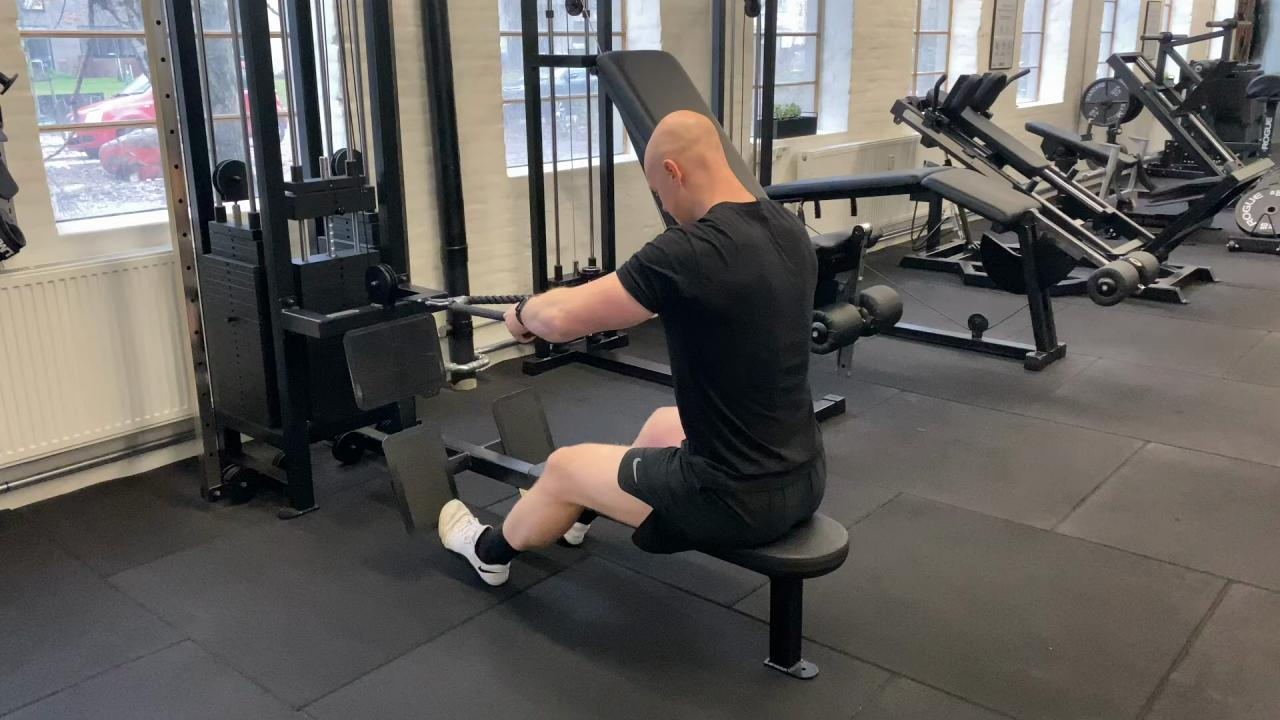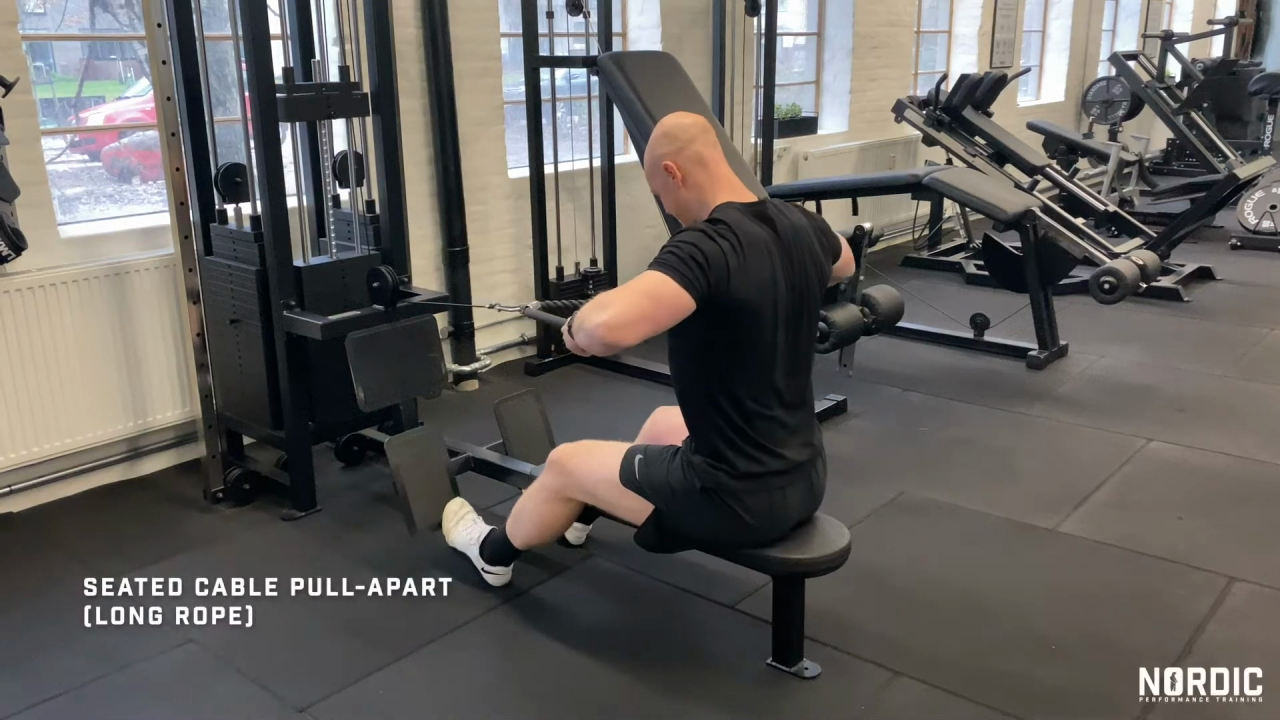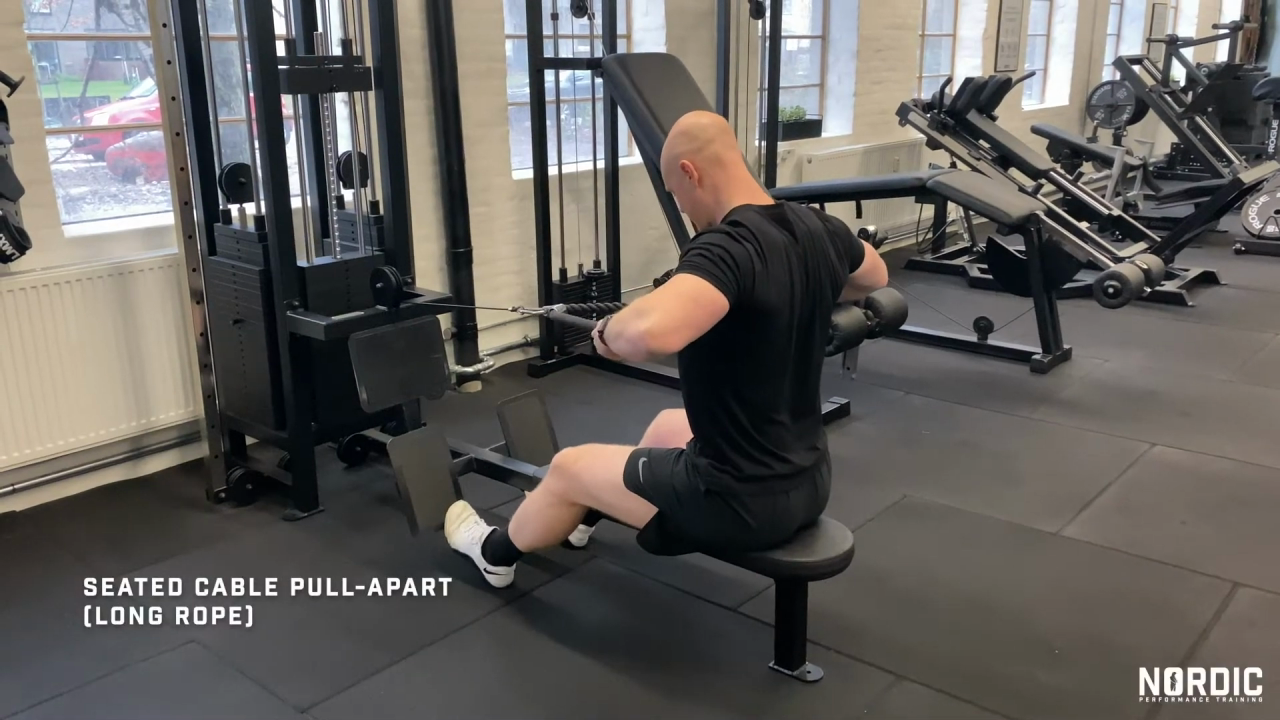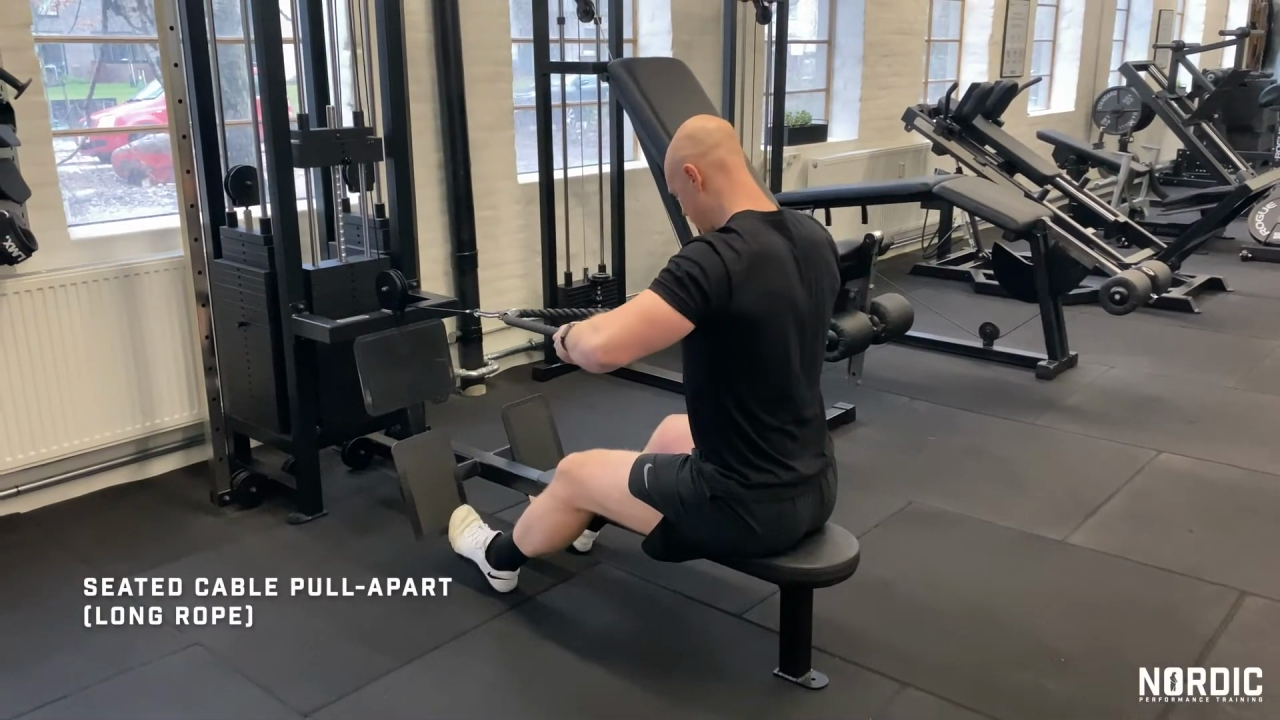
dt=1s
person 1, frame 1
left shoulder: (690, 251)
right shoulder: (787, 228)
left elbow: (561, 316)
left wrist: (522, 314)
left hip: (736, 499)
right hip: (803, 479)
left knee: (563, 468)
right knee: (664, 424)
left ankle: (489, 552)
right ankle: (577, 515)
person 1, frame 2
left shoulder: (706, 247)
right shoulder: (802, 227)
left elbow: (607, 326)
right elbow: (844, 266)
left wrist: (575, 327)
left hip: (737, 498)
right hip: (804, 479)
left knee: (566, 463)
right knee: (665, 423)
left ankle: (492, 552)
right ankle: (581, 515)
person 1, frame 3
left shoulder: (728, 248)
right shoulder: (820, 230)
left elbow: (650, 332)
right elbow: (875, 277)
left wrist: (608, 331)
left hip: (741, 501)
right hip: (808, 483)
left knee: (569, 468)
right knee: (668, 426)
left ankle: (495, 553)
right ankle: (582, 518)
person 1, frame 4
left shoulder: (718, 259)
right shoulder: (813, 238)
left elbow: (601, 347)
left wrist: (569, 337)
left hip: (746, 507)
right hip: (814, 488)
left knee: (574, 474)
right knee: (673, 431)
left ankle: (499, 558)
right ankle: (586, 522)
